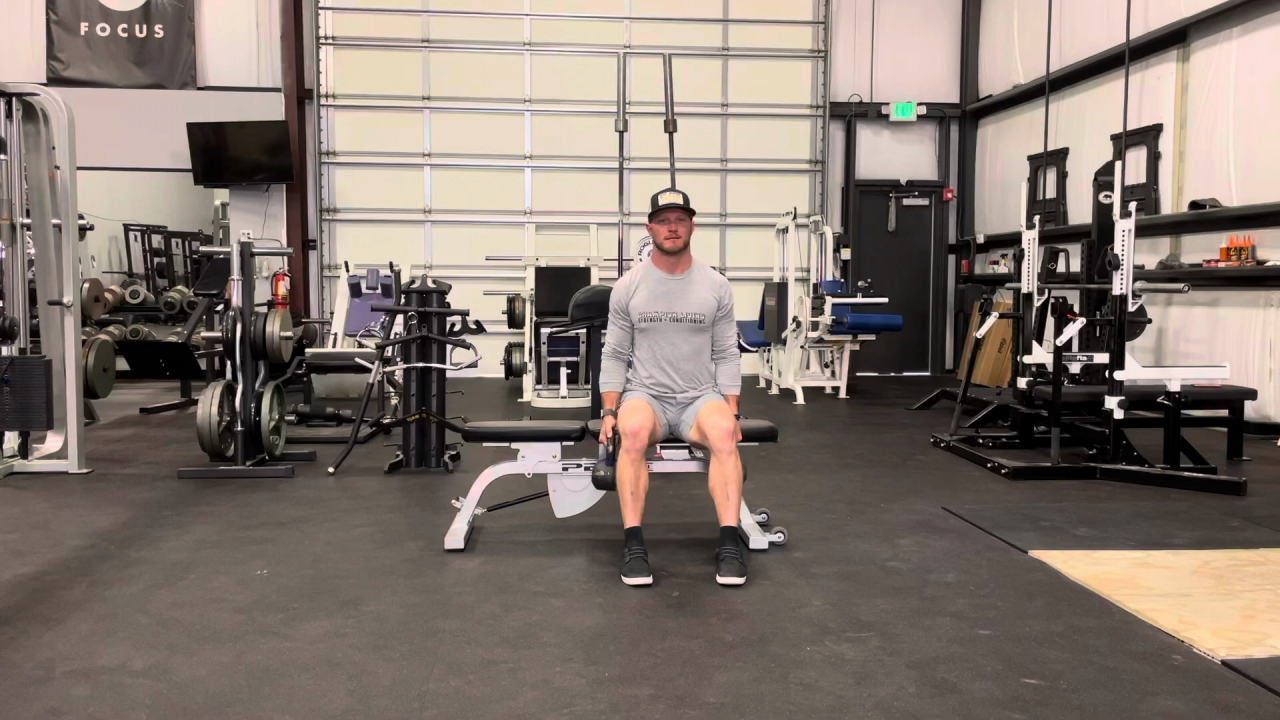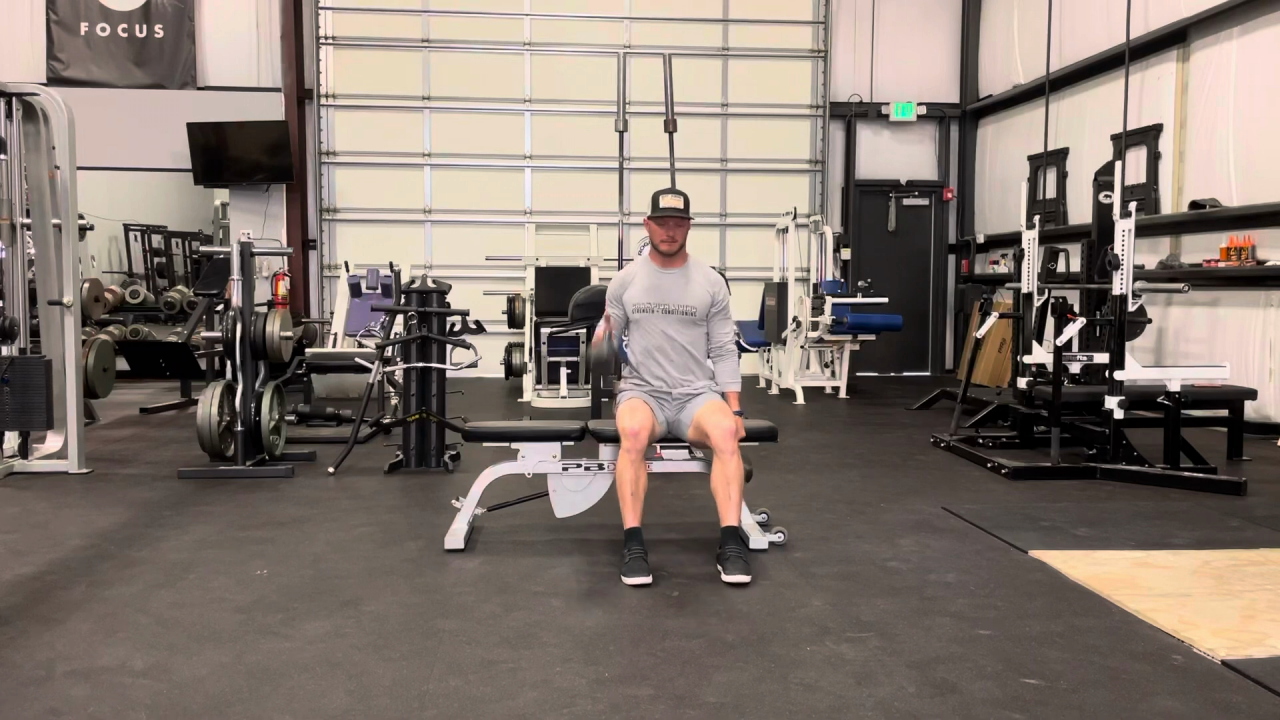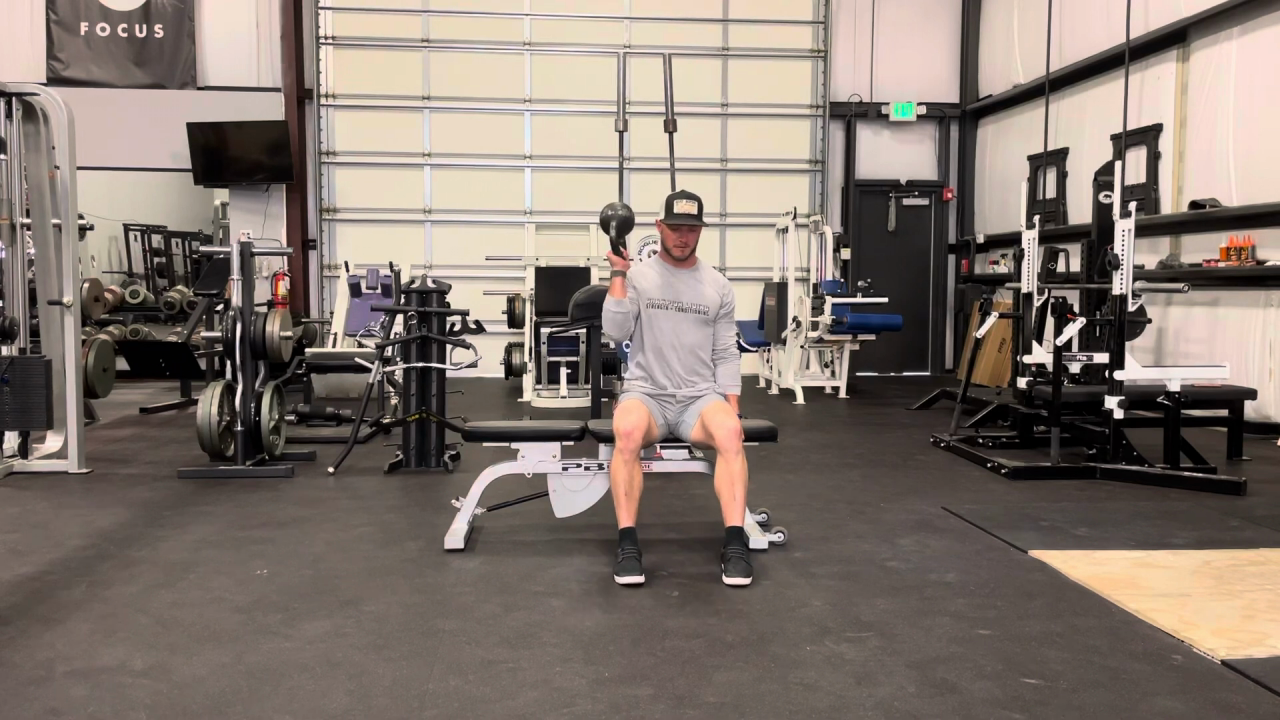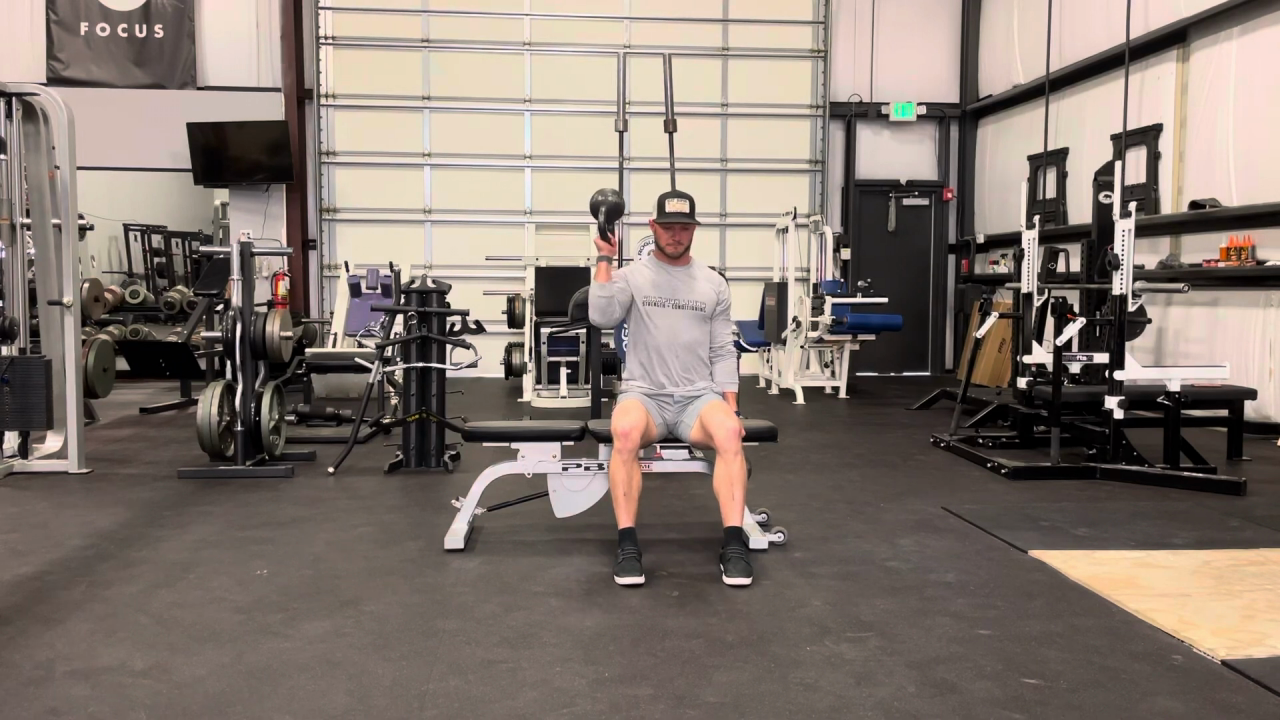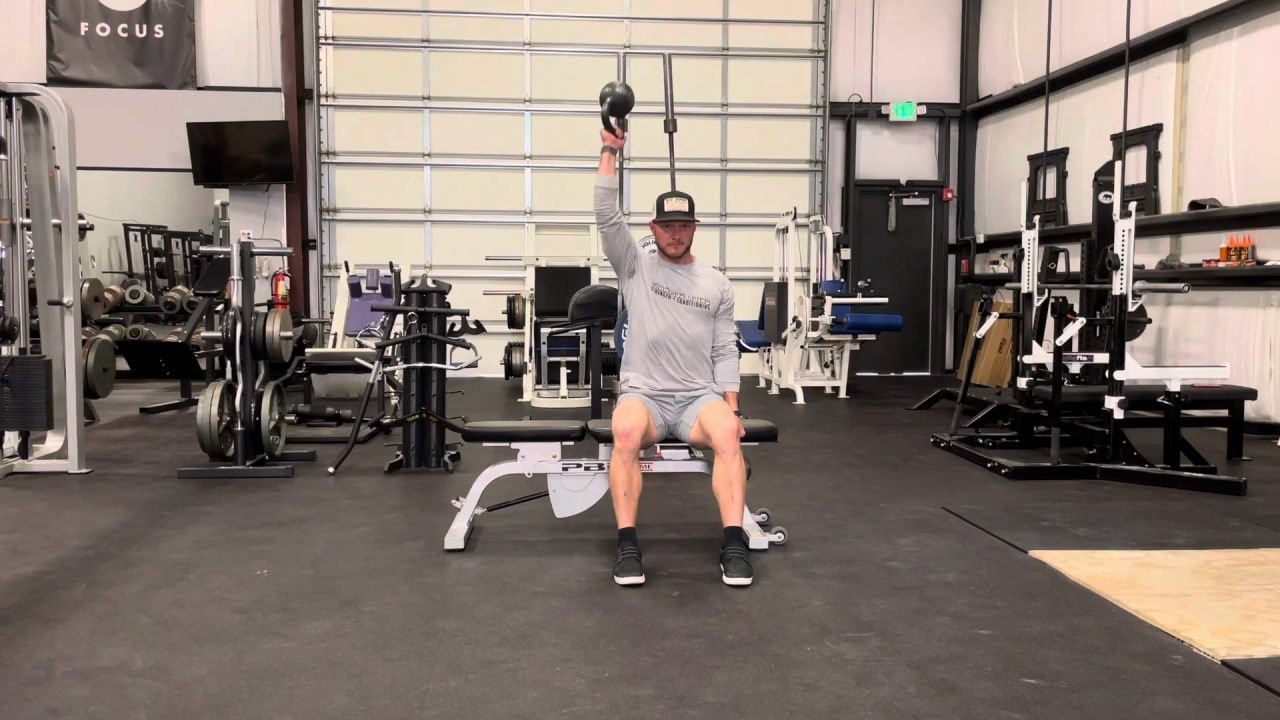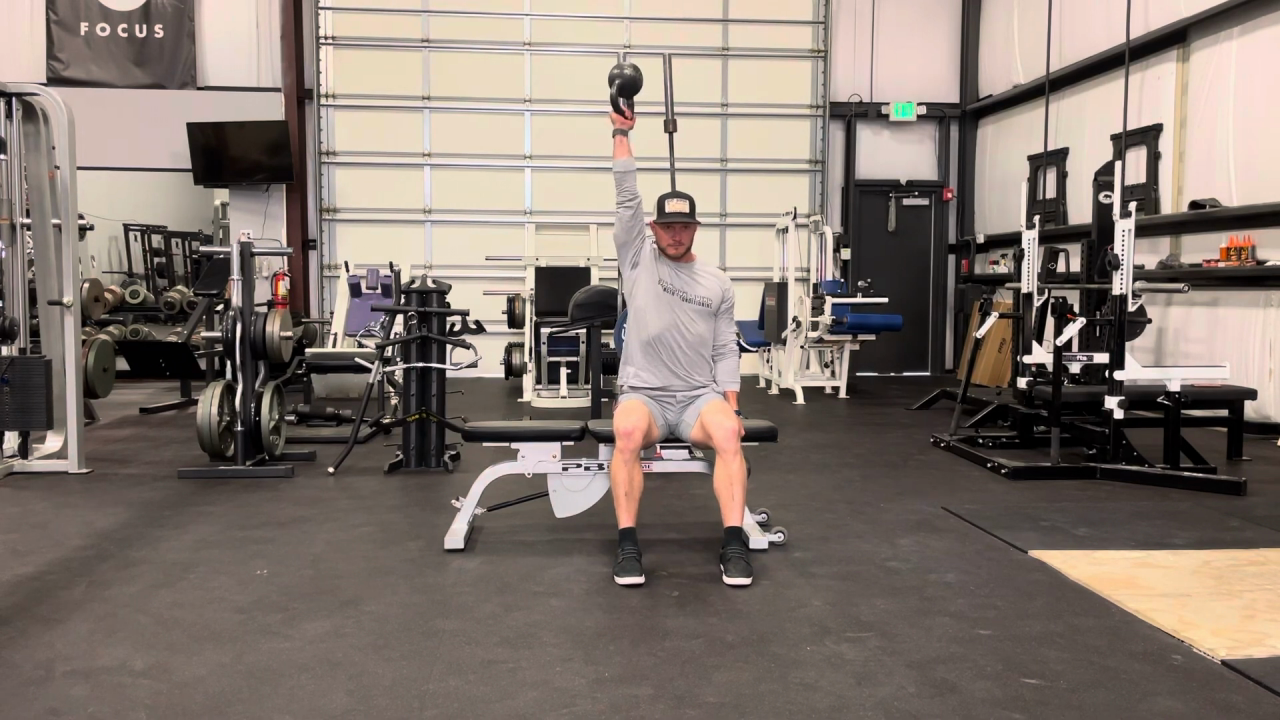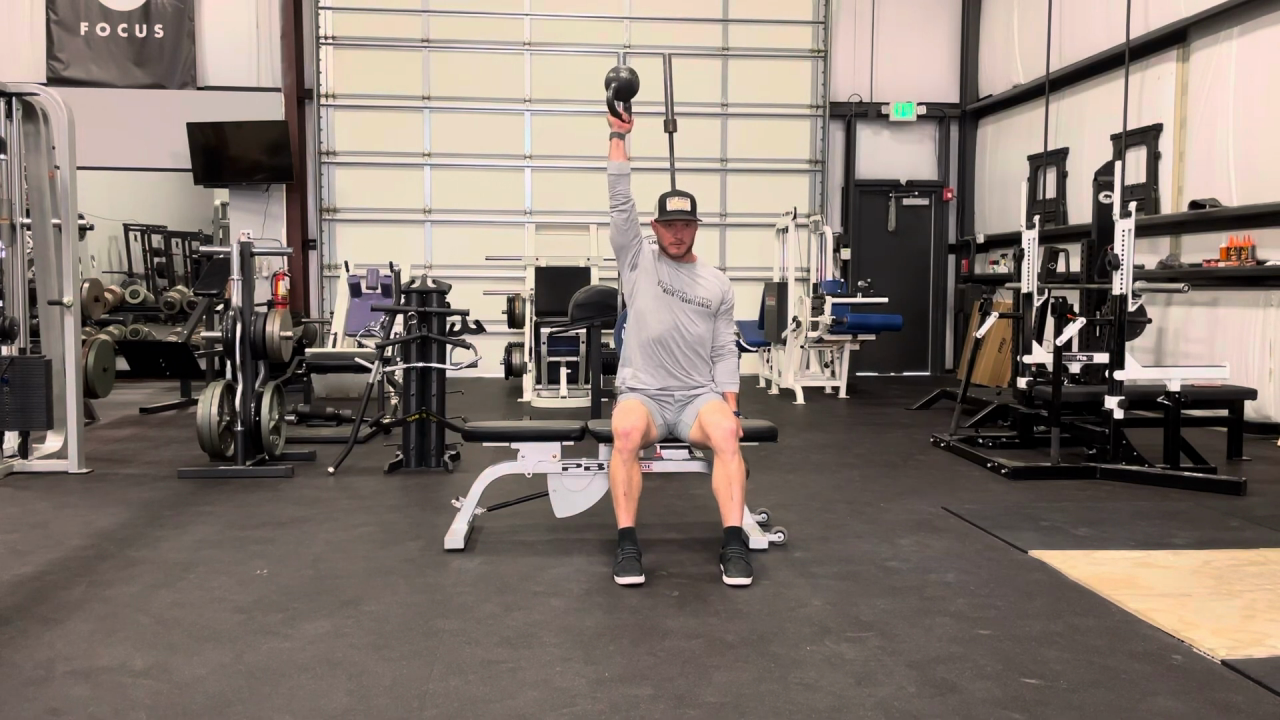
dt=0.7s
person 1, frame 1
left shoulder: (717, 286)
right shoulder: (628, 286)
left elbow: (726, 355)
right elbow: (615, 355)
left wrist: (733, 413)
right wrist: (609, 412)
left hip: (700, 396)
right hip: (645, 394)
left knee: (723, 434)
right knee: (633, 432)
left ankle: (729, 543)
right ankle: (634, 544)
person 1, frame 2
left shoulder: (711, 282)
right shoulder: (626, 280)
left elbow: (724, 350)
right elbow: (610, 335)
left wrist: (734, 408)
right wrist: (603, 336)
left hip: (697, 392)
right hip: (643, 391)
left knee: (725, 433)
right knee: (634, 433)
left ankle: (731, 543)
right ankle: (633, 543)
person 1, frame 3
left shoulder: (718, 286)
right shoulder: (637, 277)
left elbow: (726, 355)
right elbow: (616, 331)
left wrist: (734, 410)
right wrist: (618, 274)
left hip: (700, 396)
right hip: (646, 393)
left knee: (729, 433)
right knee: (627, 432)
left ankle: (734, 543)
right ankle: (627, 544)
person 1, frame 4
left shoulder: (713, 283)
right shoulder: (631, 275)
left elbow: (723, 351)
right elbow: (601, 317)
left wrist: (732, 407)
right wrist: (605, 259)
left hip: (698, 395)
right hip: (643, 393)
left knee: (729, 433)
right knee: (625, 431)
left ankle: (733, 544)
right ankle: (628, 544)
person 1, frame 5
left shoulder: (716, 283)
right shoulder: (635, 266)
left elbow: (725, 351)
right elbow: (607, 214)
left wrist: (732, 407)
right wrist: (609, 151)
left hip: (698, 396)
right hip: (643, 393)
left knee: (727, 435)
right knee: (626, 432)
left ankle: (734, 544)
right ankle: (627, 544)
person 1, frame 6
left shoulder: (717, 283)
right shoulder: (638, 259)
left elbow: (725, 350)
right elbow: (626, 196)
left wrist: (732, 406)
right wrist: (621, 132)
left hip: (698, 395)
right hip: (643, 393)
left knee: (728, 434)
right knee: (627, 433)
left ankle: (734, 544)
right ankle: (628, 544)
person 1, frame 7
left shoulder: (717, 284)
right shoulder: (638, 261)
left elbow: (725, 351)
right elbow: (620, 200)
left wrist: (732, 407)
right wrist: (618, 135)
left hip: (698, 395)
right hip: (642, 393)
left knee: (726, 433)
right knee: (626, 433)
left ankle: (733, 544)
right ankle: (627, 544)
